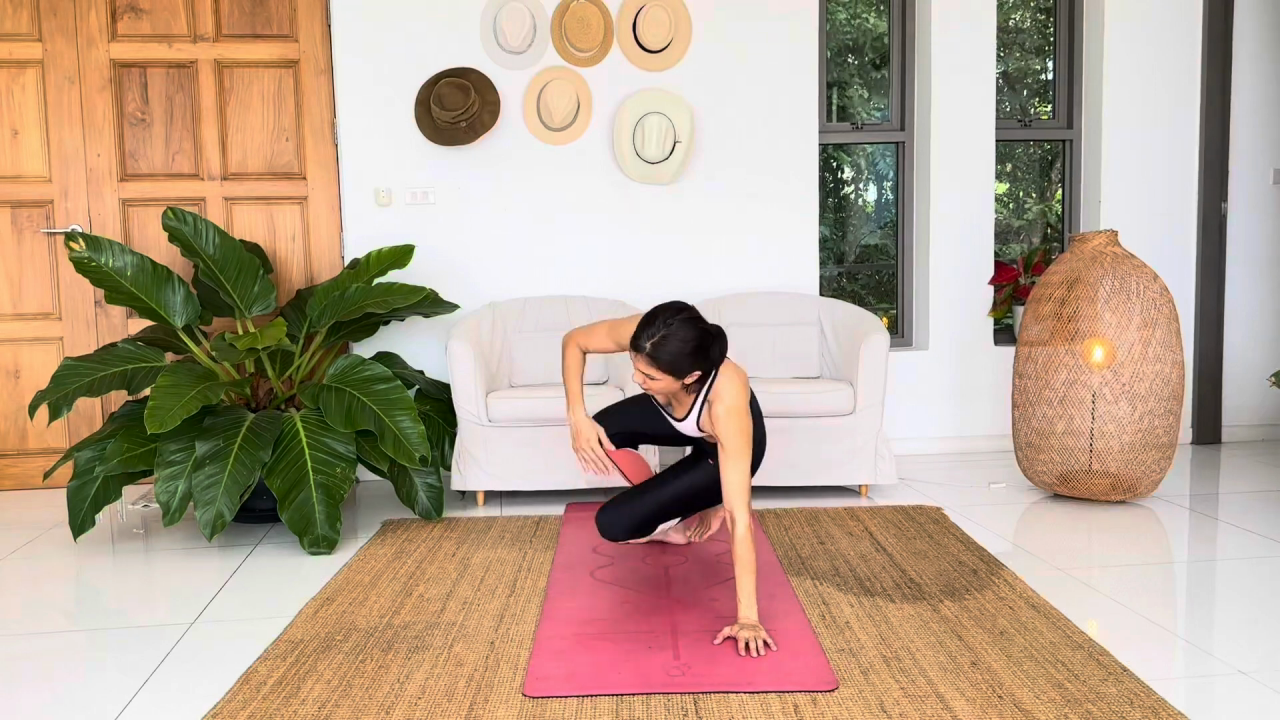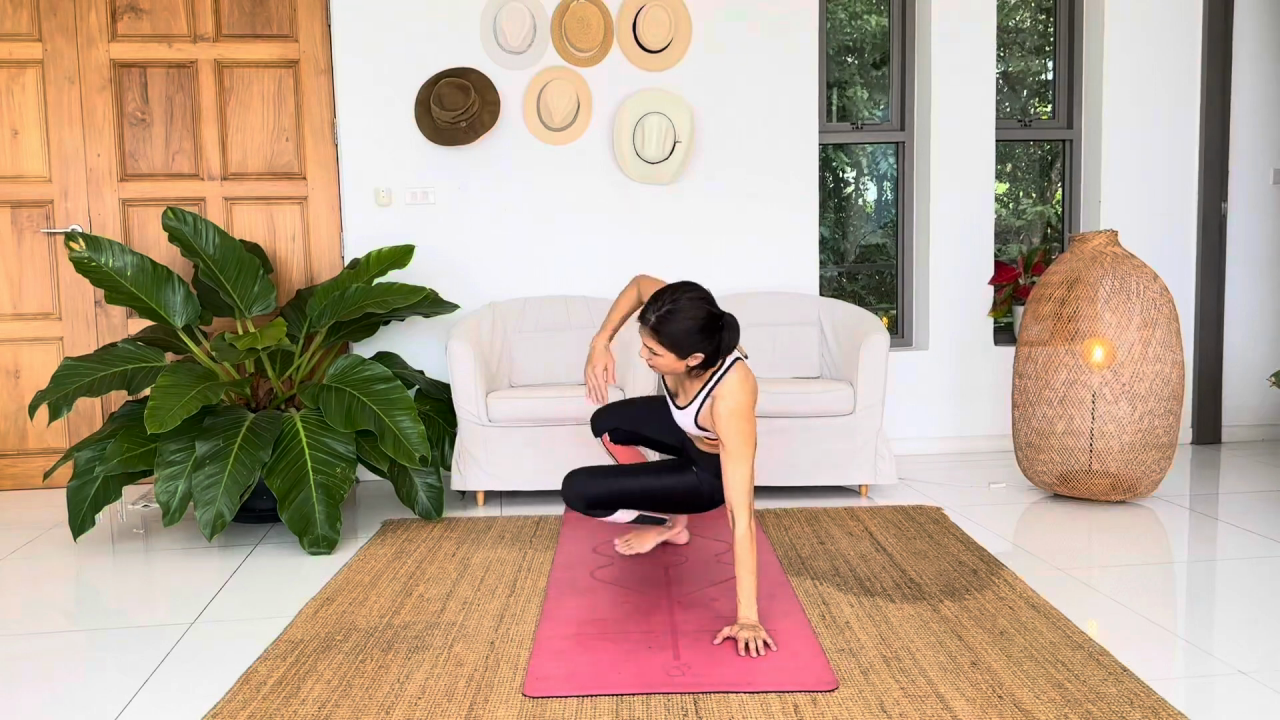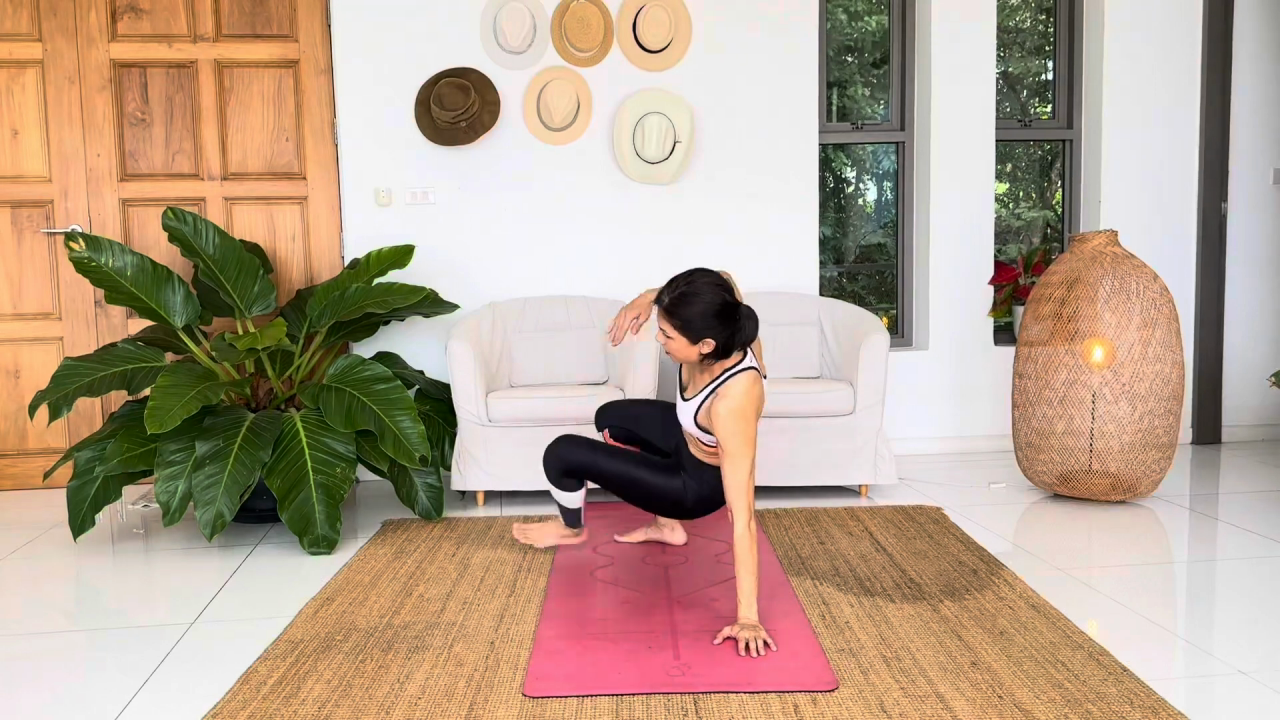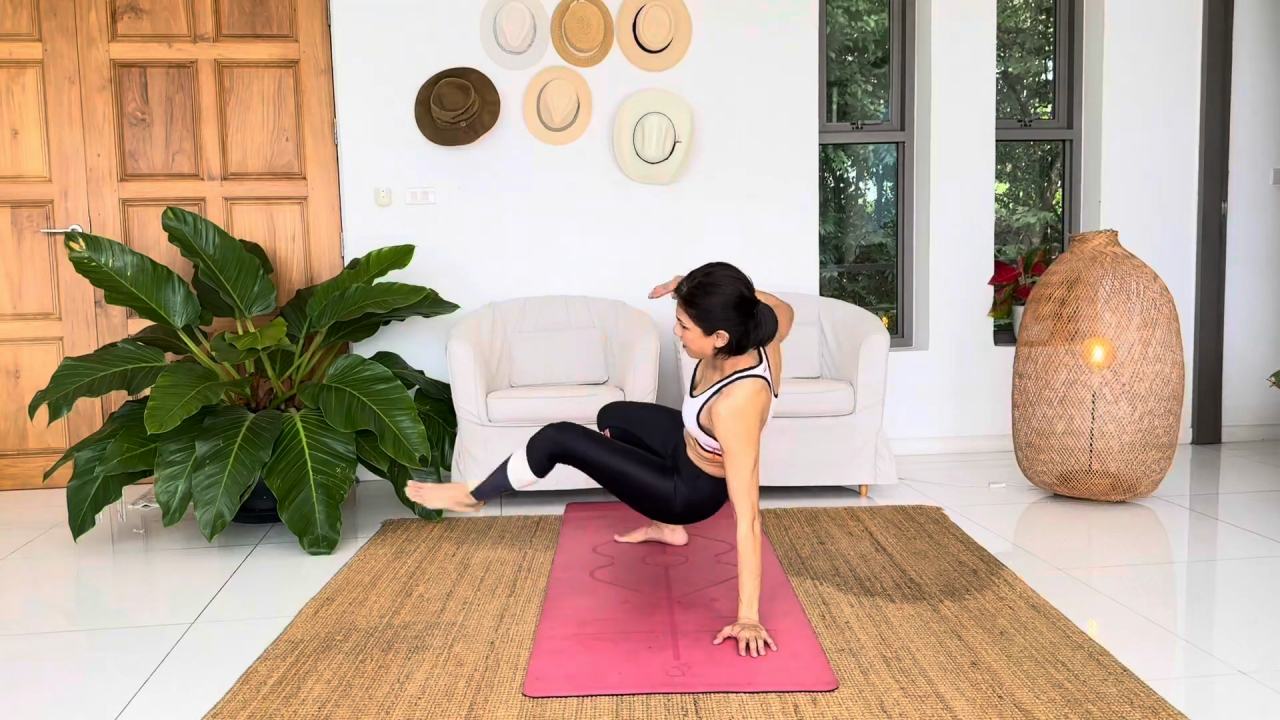
dt=0.1s
person 1, frame 1
left shoulder: (726, 401)
right shoulder: (649, 339)
left elbow: (739, 517)
right elbow: (572, 342)
left wrist: (747, 617)
right wrist: (577, 417)
left hip: (720, 458)
right hip: (688, 425)
left knee: (612, 524)
left ankle: (699, 511)
right ankle: (676, 510)
person 1, frame 2
left shoulder: (730, 400)
right shoulder: (664, 325)
left elbow: (740, 515)
right elbow: (640, 283)
left wrist: (747, 617)
right wrist: (600, 342)
left hip: (713, 467)
right hip: (688, 429)
left knee: (576, 490)
right knee: (606, 424)
left ankle: (662, 524)
right ankle: (671, 518)
person 1, frame 3
left shoulder: (736, 399)
left elbow: (741, 517)
right elbow: (724, 282)
left wrist: (747, 618)
right wrist: (647, 300)
left hip: (699, 482)
right hip: (690, 440)
left knee: (562, 452)
right knee: (608, 419)
left ankle: (570, 529)
right ankle: (667, 526)
person 1, frame 4
left shoulder: (738, 405)
right shoulder: (753, 336)
left elbow: (746, 518)
right elbow: (784, 313)
left wrist: (749, 617)
right wrist: (685, 286)
left hip: (688, 490)
right hip: (688, 446)
left knee: (556, 439)
right knee: (612, 418)
left ankle: (472, 496)
right ankle: (666, 527)
